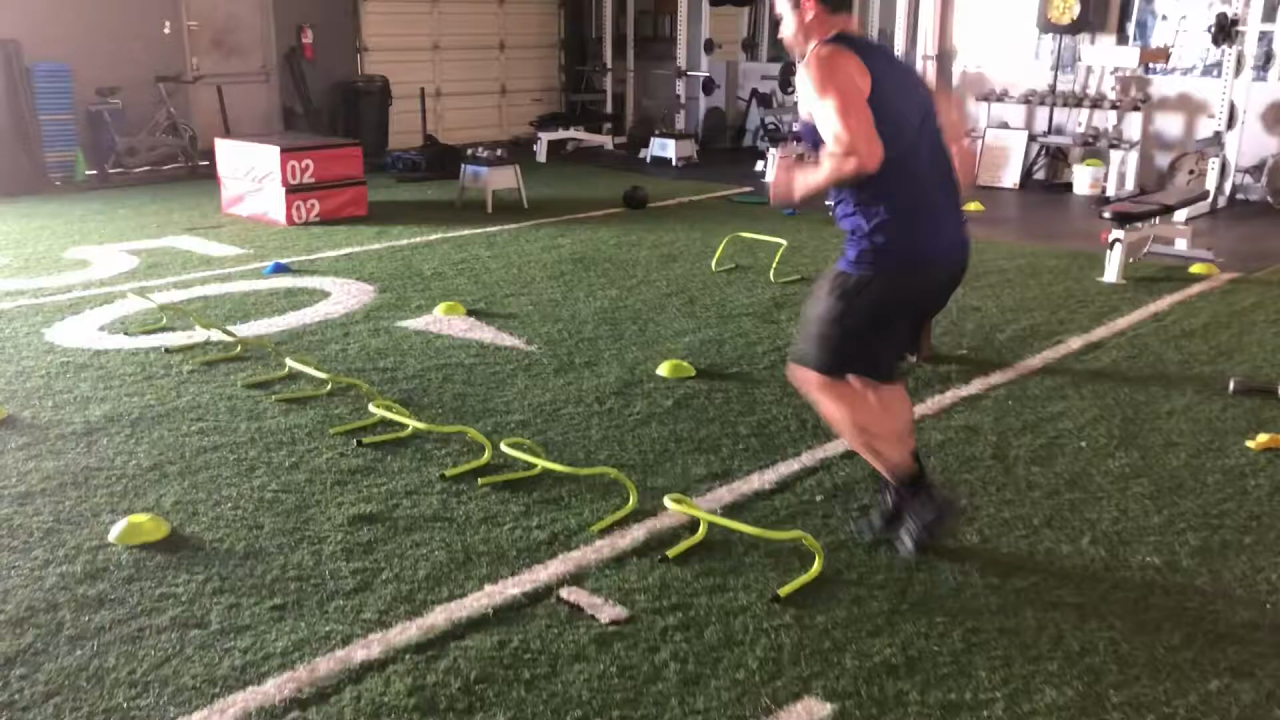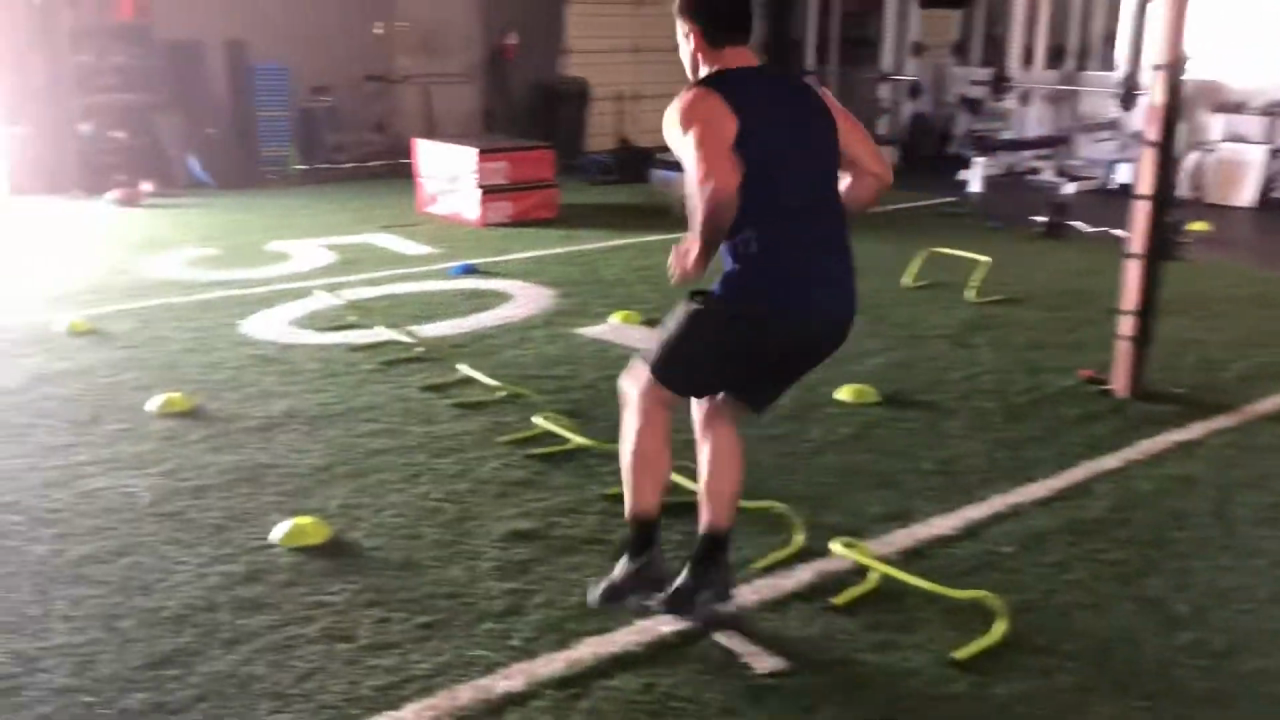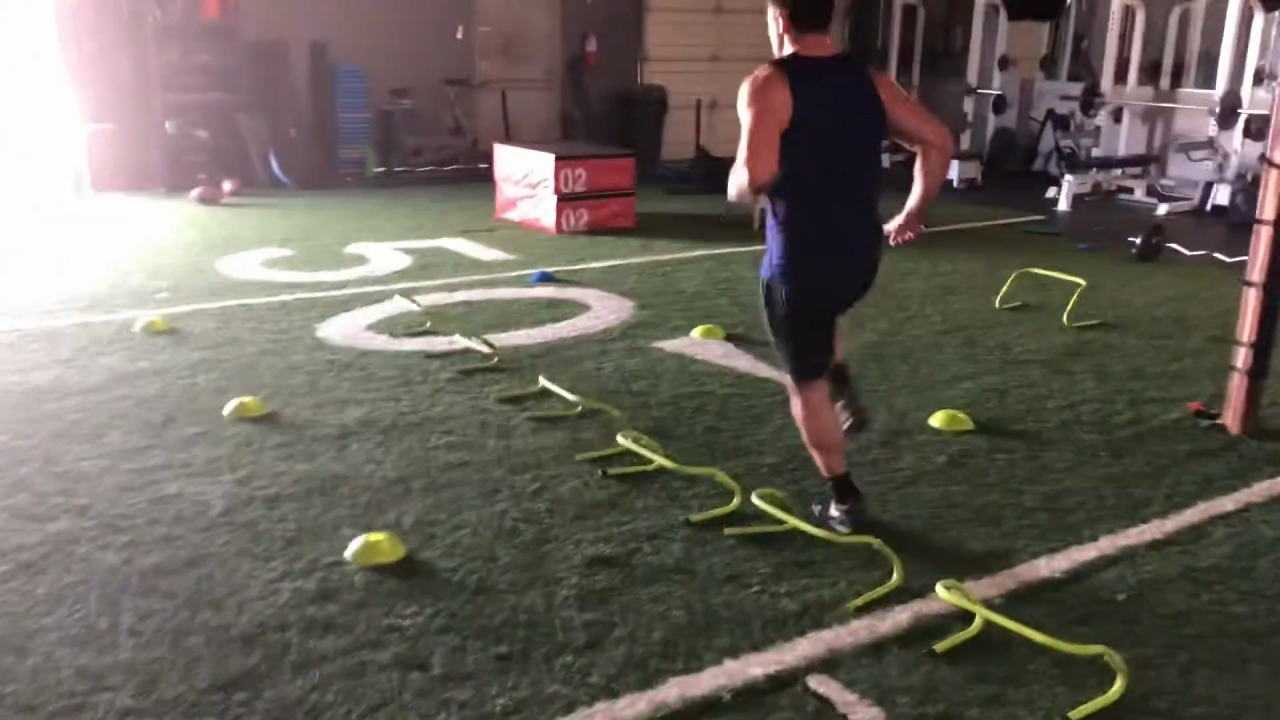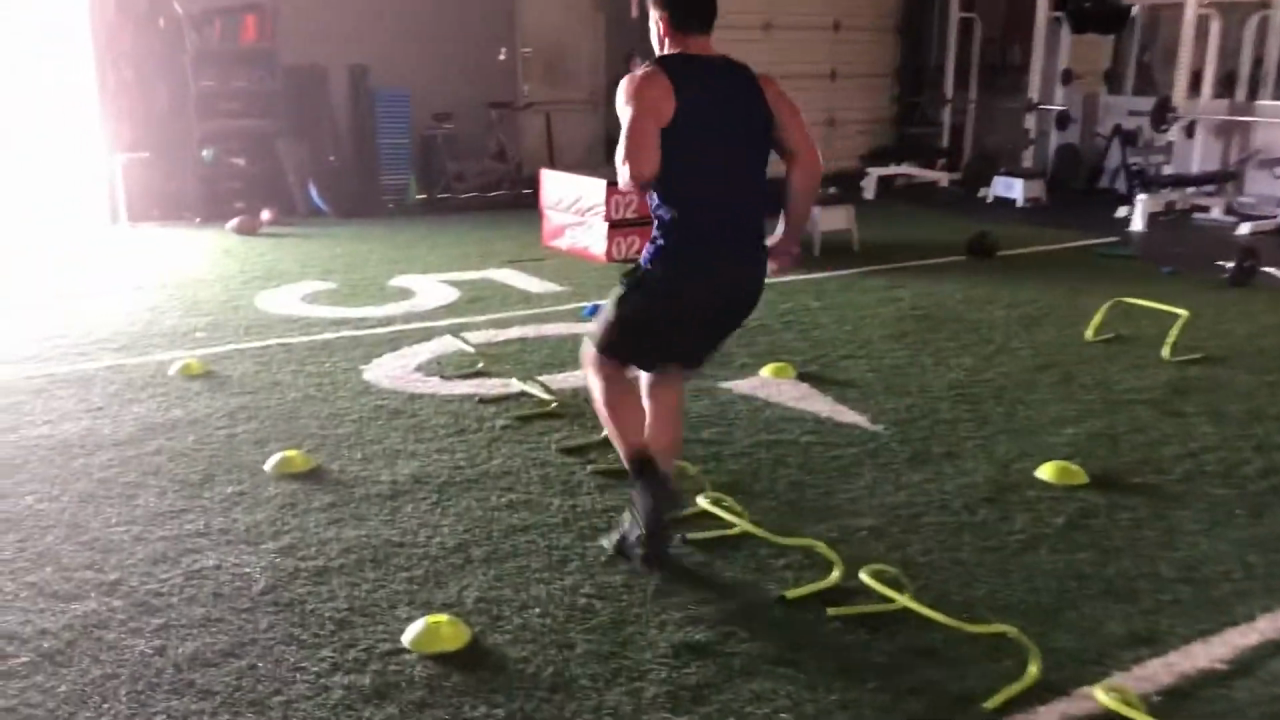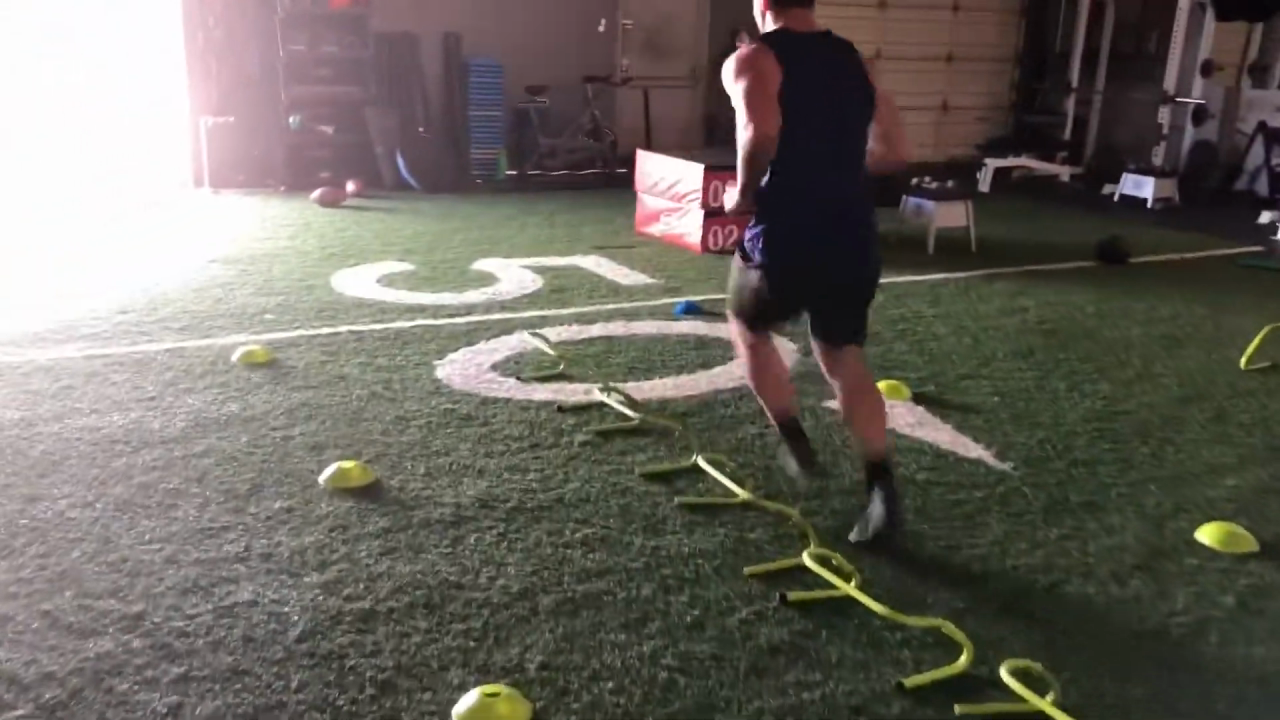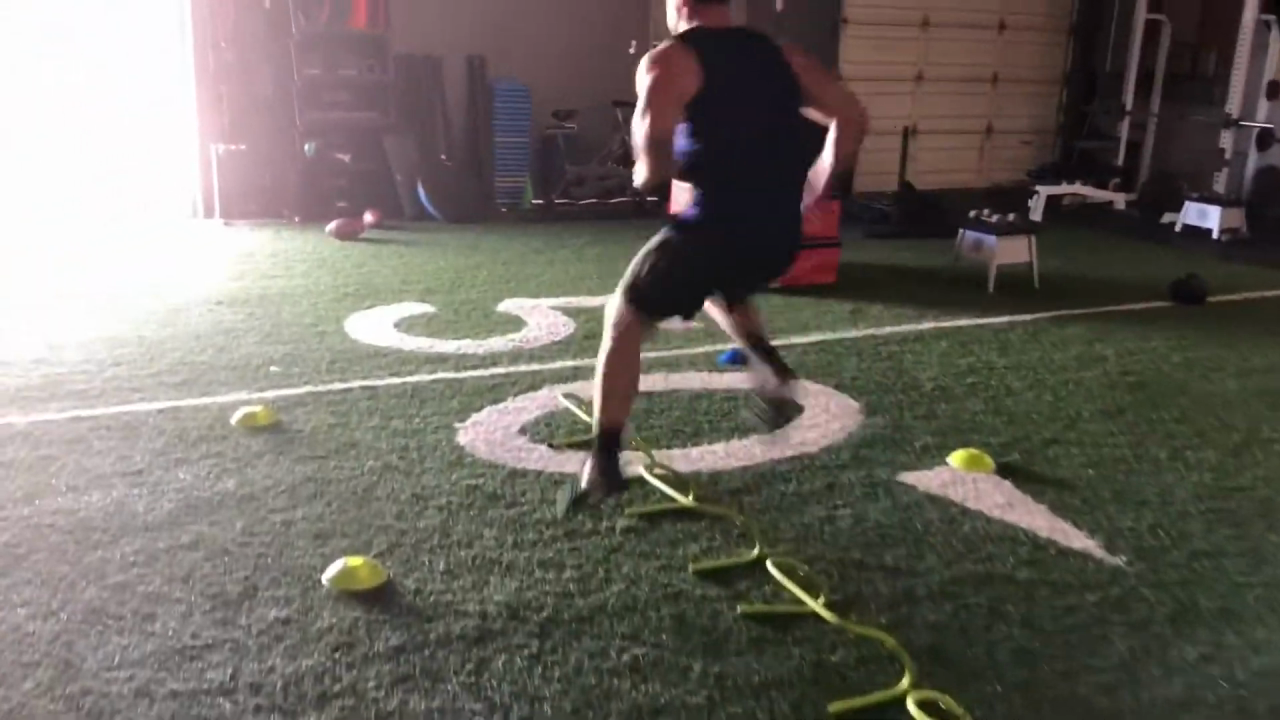
dt=0.7s
person 1, frame 1
left shoulder: (824, 65)
right shoulder: (896, 69)
left elbow: (862, 156)
right elbow: (957, 161)
left wrist: (801, 182)
left hip: (890, 254)
right hip: (946, 250)
left knee: (818, 378)
right knee: (870, 377)
left ankle: (916, 494)
right ankle: (900, 502)
person 1, frame 2
left shoulder: (694, 108)
right shoulder: (810, 96)
left elbow: (715, 184)
right elbow: (873, 174)
left wrist: (699, 250)
left hip: (760, 301)
right hip: (831, 311)
left knee: (645, 390)
right knee: (716, 417)
left ankle: (642, 558)
right ankle: (708, 570)
person 1, frame 3
left shoulder: (768, 86)
right shoulder: (871, 83)
left elbow: (753, 179)
right elbow: (937, 141)
left wrist: (740, 188)
right wrist: (912, 212)
left hip: (801, 261)
right hip: (860, 260)
left knee: (805, 386)
right knee: (813, 315)
left ankle: (844, 500)
right ankle: (843, 390)
person 1, frame 4
left shoulder: (646, 84)
right shoulder: (759, 86)
left elbow: (639, 170)
right elbow: (806, 163)
left wrist: (644, 174)
right wrist: (789, 237)
left hip: (681, 269)
right hip: (743, 277)
left knee: (601, 362)
right knee: (662, 383)
left ankle: (648, 491)
right ankle: (650, 522)
person 1, frame 5
left shoulder: (753, 61)
right shoulder: (853, 62)
left elbow: (761, 130)
right elbow: (890, 154)
left wrist: (745, 189)
left hip: (785, 246)
right hip: (853, 246)
left knee: (747, 325)
right knee: (846, 365)
left ankle: (796, 441)
right ankle: (882, 489)
person 1, frame 6
left shoulder: (669, 59)
right shoulder: (780, 56)
left elbow: (650, 136)
right elbow: (851, 117)
left wrist: (653, 170)
right wrist: (823, 178)
left hip: (717, 232)
right hip: (780, 236)
left knee: (623, 327)
right knee: (716, 286)
left ankle: (604, 466)
right ankle: (770, 369)
